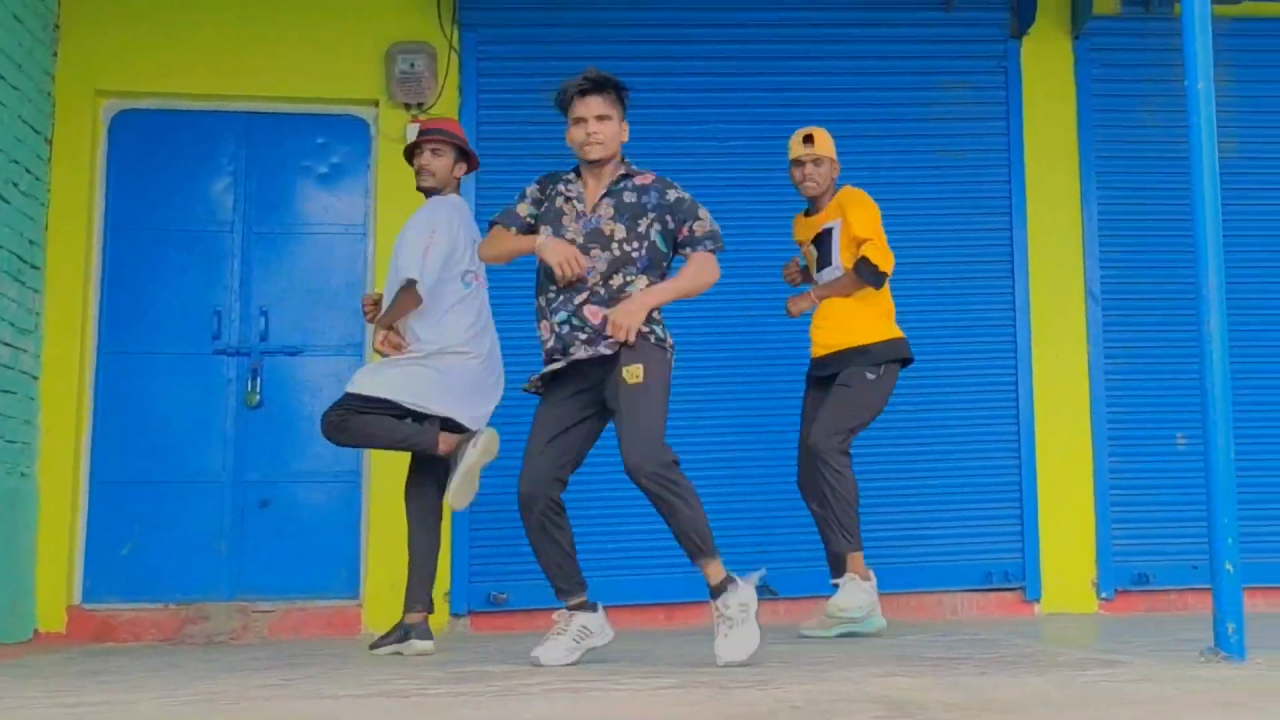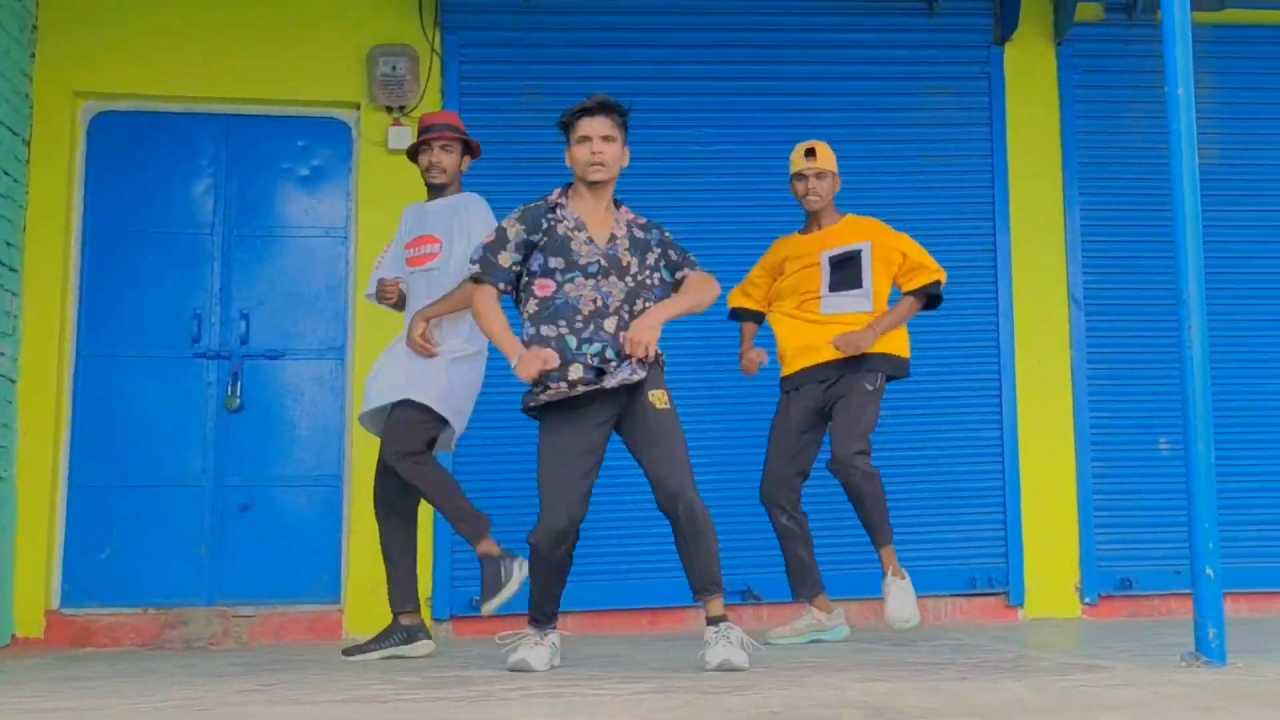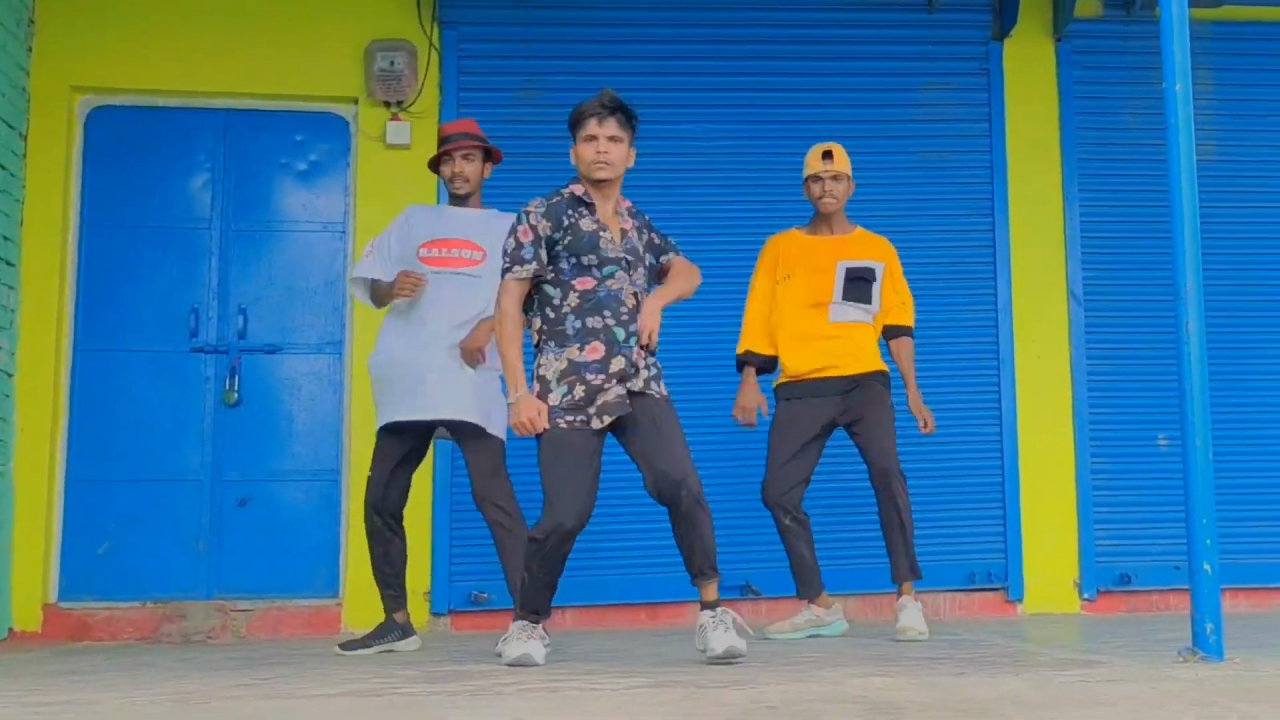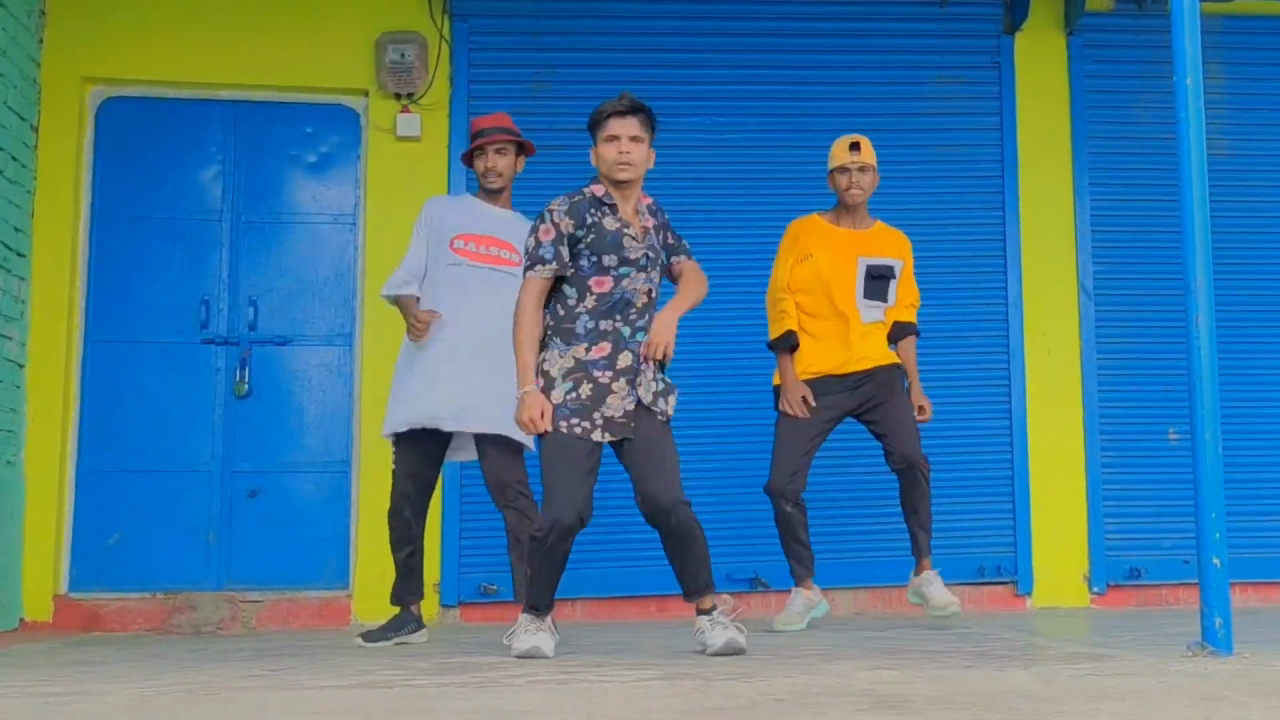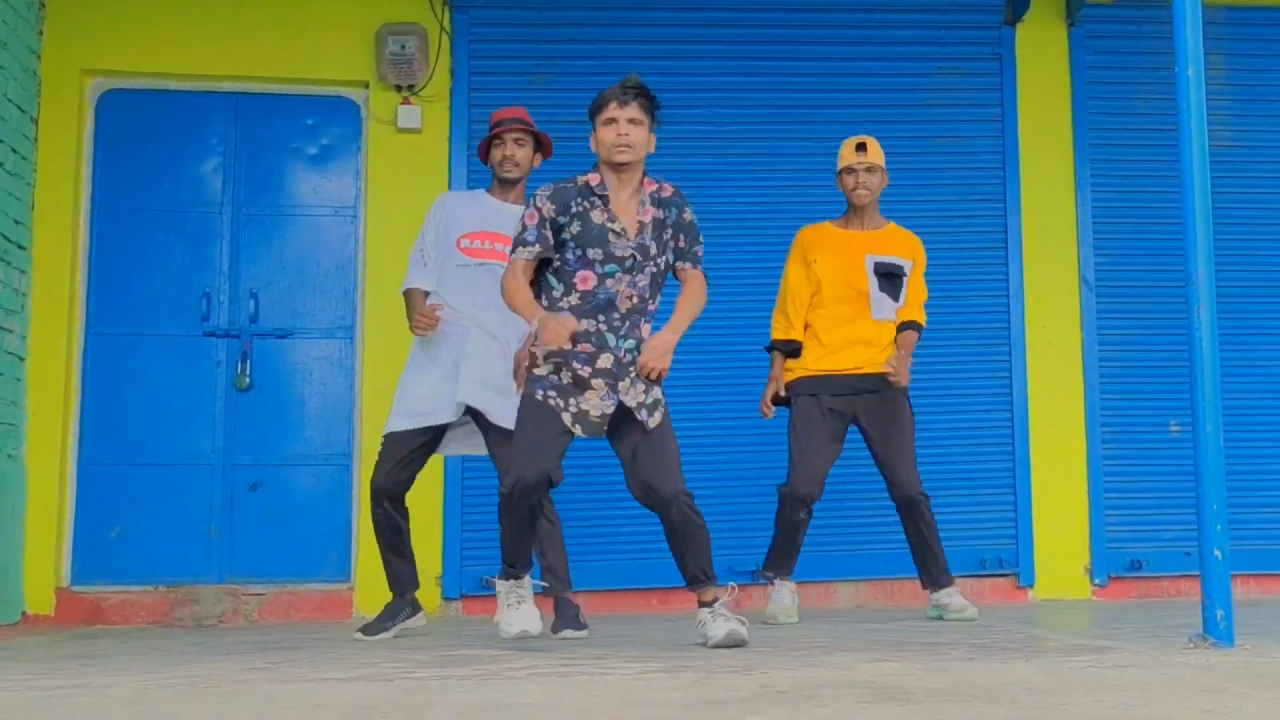
dt=0.1s
person 1, frame 1
left shoulder: (657, 193)
right shoulder: (547, 193)
left elbow: (707, 267)
right elbow: (489, 249)
left wrist: (648, 297)
right wrist: (542, 241)
left hip: (631, 348)
right hip: (573, 361)
left knee: (645, 463)
right knee: (535, 491)
left ankle: (727, 595)
right ankle: (580, 616)
person 1, frame 2
left shoulder: (643, 231)
right shoulder: (530, 220)
left elbow: (705, 285)
right elbow: (480, 292)
left wrist: (657, 315)
right wrist: (516, 351)
left hip: (635, 379)
right hip: (565, 391)
left knee: (679, 492)
right knee: (559, 519)
left ankle: (719, 625)
right ankle: (540, 630)
person 1, frame 3
left shoulder: (636, 224)
right shoulder: (546, 214)
left elbow: (687, 271)
right elbow: (509, 302)
left wrist: (656, 301)
right wrist: (519, 390)
left hip: (637, 379)
right hip: (569, 390)
left knee: (680, 485)
right knee: (565, 517)
left ankle: (714, 612)
right ankle: (528, 623)
person 1, frame 4
left shoulder: (657, 218)
right shoulder: (567, 212)
left elbow: (694, 277)
right elbow: (531, 300)
left wrist: (671, 313)
right wrist: (529, 388)
left hip: (639, 385)
right hip: (573, 387)
left knee: (666, 503)
right knee: (565, 512)
left ankle: (710, 613)
right ankle: (536, 613)
person 1, frame 5
left shoulder: (669, 205)
right shoulder: (558, 201)
left elbow: (694, 282)
right elbow: (514, 280)
left wrist: (668, 335)
right wrist: (542, 320)
left hip: (633, 378)
right hip: (560, 373)
left knee: (669, 494)
right knee: (528, 477)
left ankle: (711, 604)
right ankle: (515, 584)
person 2, frame 1
left shoulder: (438, 214)
right shoulder: (458, 217)
left elbow: (418, 282)
left wrist: (384, 323)
right wrist: (388, 314)
left hip: (430, 365)
right hip: (464, 374)
left knee: (339, 422)
right knee: (424, 495)
left ankle: (453, 445)
right ankle: (414, 622)
person 2, frame 2
left shoulder: (471, 208)
right shoulder: (412, 218)
right elbow: (386, 291)
left wrist: (427, 314)
right wrist: (388, 292)
left hip: (447, 362)
right hip: (411, 370)
left knee: (403, 458)
right knee: (389, 492)
left ankle: (495, 558)
right ankle: (406, 624)
person 2, frame 3
left shoulder: (507, 227)
right shoulder: (411, 220)
right elbow: (369, 285)
left wrist: (487, 326)
right wrist: (392, 288)
left hip: (470, 381)
right hip: (408, 383)
left knee: (492, 493)
right knee: (381, 502)
right ankle: (396, 620)
person 2, frame 4
left shoulder: (534, 233)
right shoulder: (439, 213)
right elbow: (402, 286)
right wrist: (408, 316)
left hip: (493, 385)
right hip: (427, 382)
left knee: (513, 493)
right knee: (406, 503)
right ankle: (407, 614)
person 2, frame 5
right shoulder: (450, 207)
right elbow: (417, 278)
right wrist: (415, 310)
left hip: (502, 379)
right hip: (434, 376)
right knee: (386, 485)
left ankle: (563, 603)
right ankle: (404, 599)
person 3, frame 1
left shoulder: (853, 203)
right shoulder: (808, 224)
left elbow: (877, 265)
left wrist: (815, 297)
right wrist: (803, 273)
left hip: (871, 353)
right hip: (833, 360)
left knee: (825, 446)
right knee: (812, 472)
left ankle: (857, 576)
right ankle: (857, 600)
person 3, frame 2
left shoulder: (870, 234)
right shoulder: (784, 250)
left elbow: (928, 281)
right elbow: (748, 300)
left wrist: (870, 328)
right wrist: (748, 334)
left hip: (861, 368)
right hip: (802, 380)
left knee: (847, 459)
right knee: (776, 489)
left ankle: (892, 569)
right ankle: (820, 611)
person 3, frame 3
left shoulder: (879, 250)
right shoulder: (780, 249)
left elbow: (897, 327)
right elbow: (760, 322)
left wrist: (914, 394)
right wrist: (748, 381)
left hip: (864, 382)
right hip: (802, 390)
left knee: (886, 472)
right knee: (778, 493)
left ankle: (907, 596)
right ankle: (819, 608)
person 3, frame 4
left shoulder: (896, 245)
right shoulder: (802, 234)
left elbow: (902, 320)
right elbow: (783, 306)
left wrist: (916, 386)
right wrist: (789, 376)
left hip: (875, 376)
right hip: (814, 380)
left knee: (910, 461)
right knee: (782, 484)
left ankle: (924, 573)
right ankle: (805, 591)
person 3, frame 5
left shoulder: (908, 246)
right shoulder: (811, 240)
left elbow: (910, 320)
right elbow: (788, 314)
left wrist: (903, 358)
right wrist: (776, 376)
left hip: (880, 383)
right hip: (816, 385)
left knee: (907, 490)
right knee: (802, 487)
left ankle: (939, 589)
right ankle: (781, 580)
